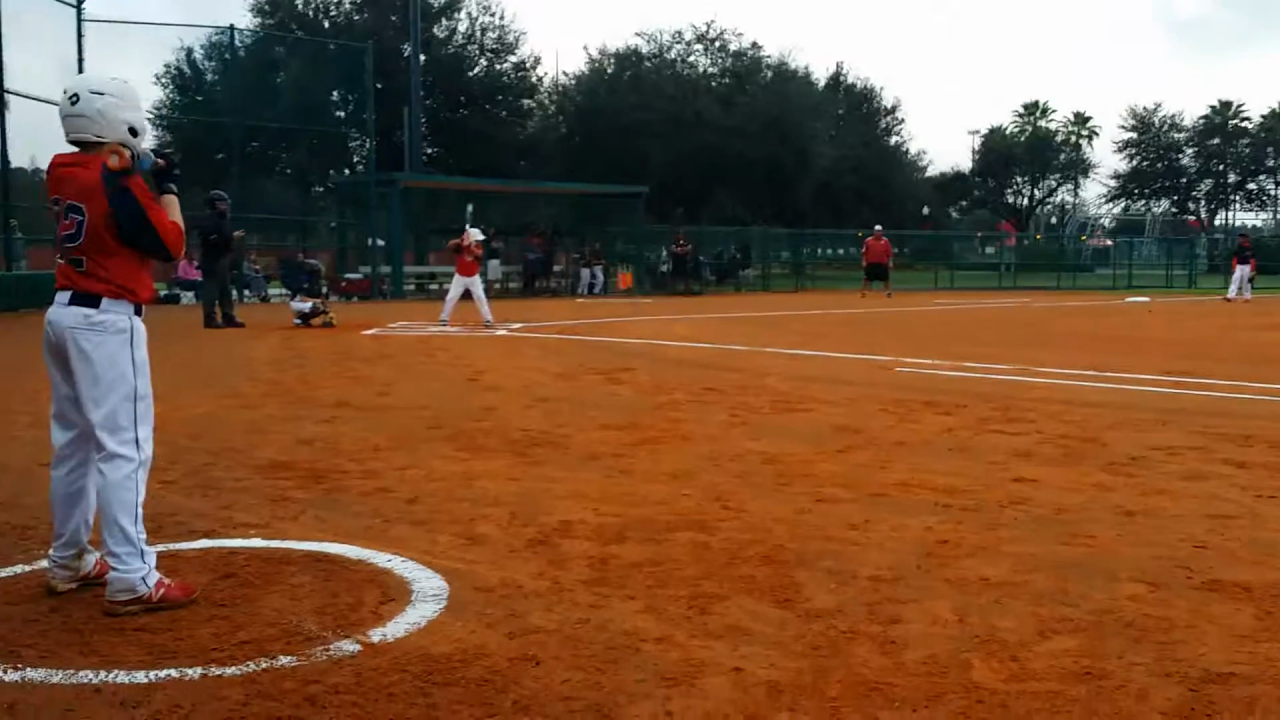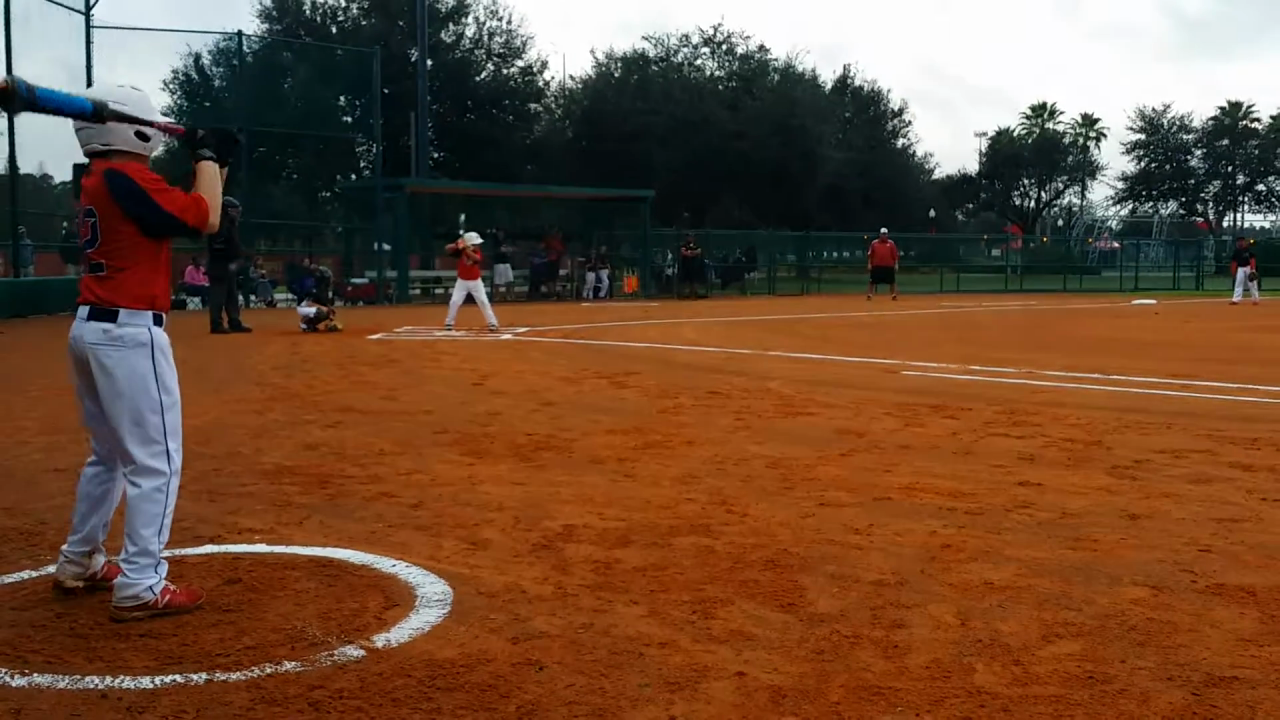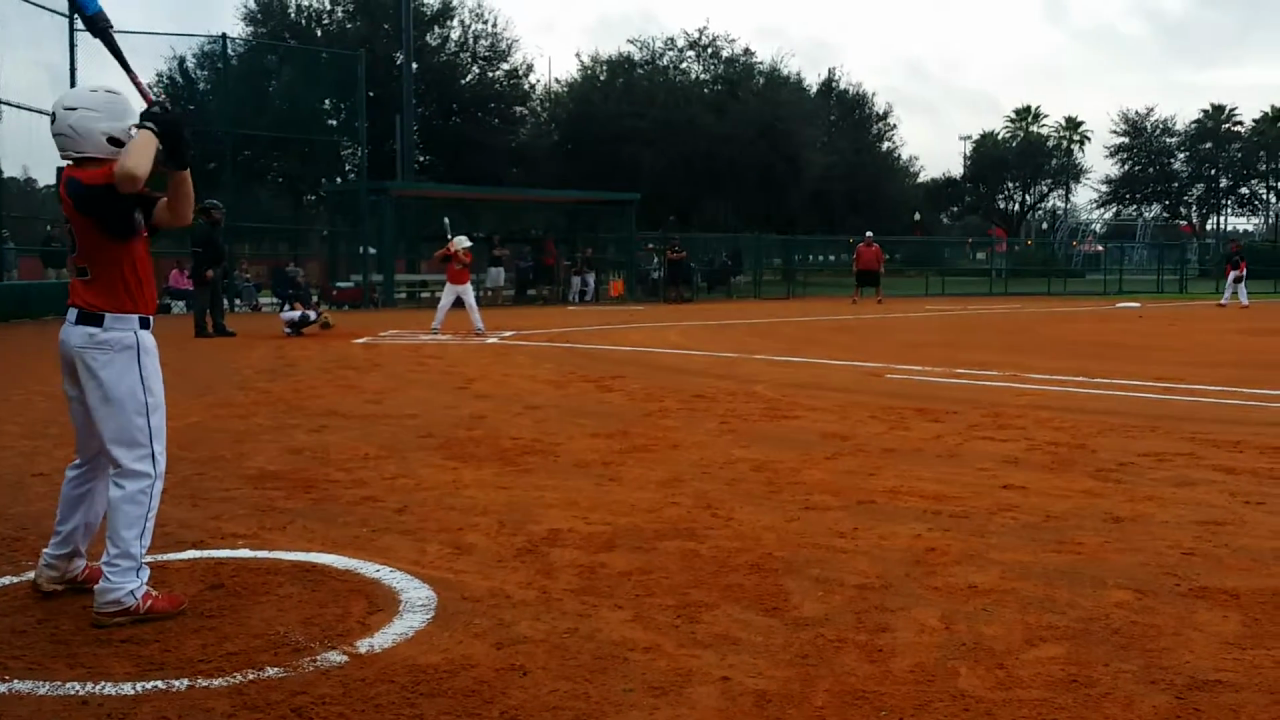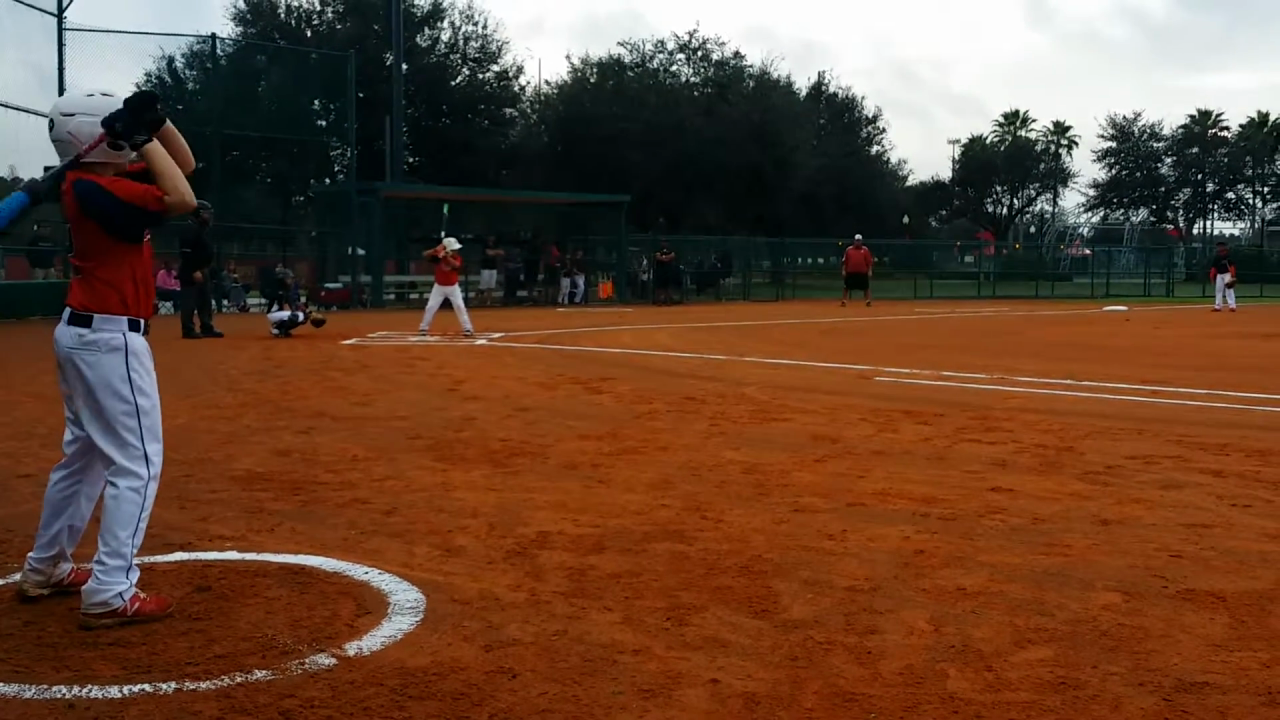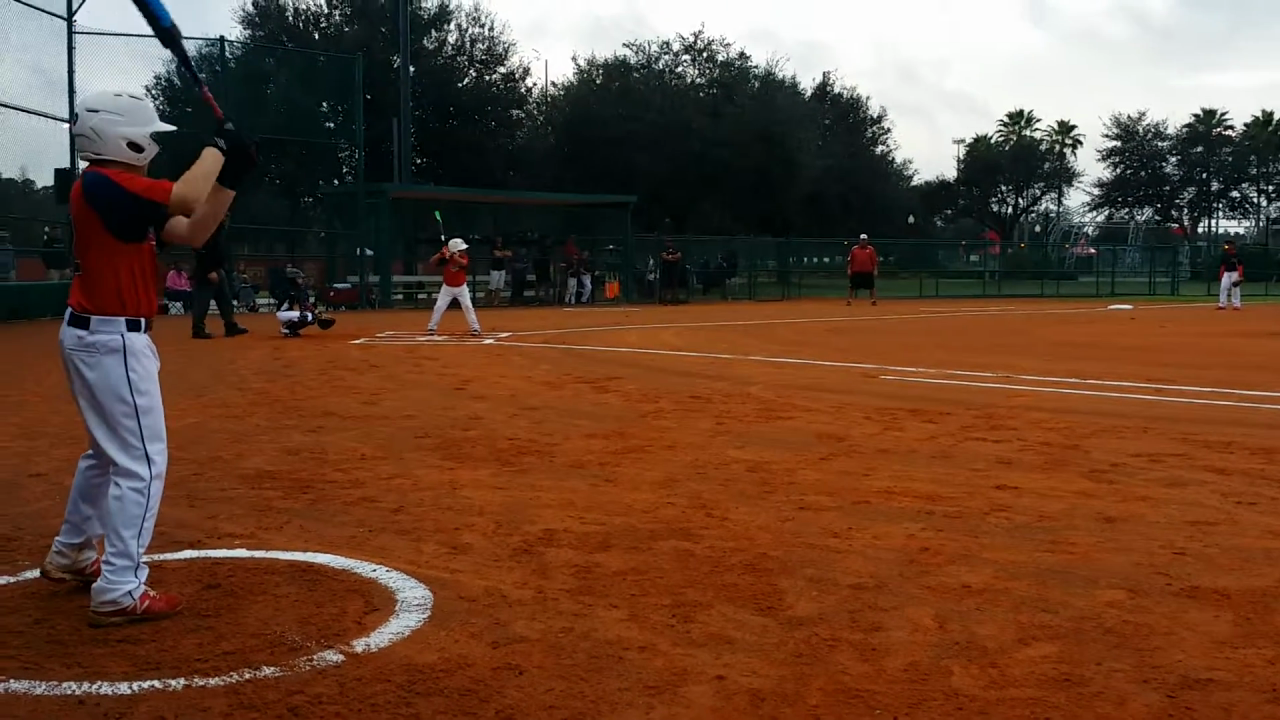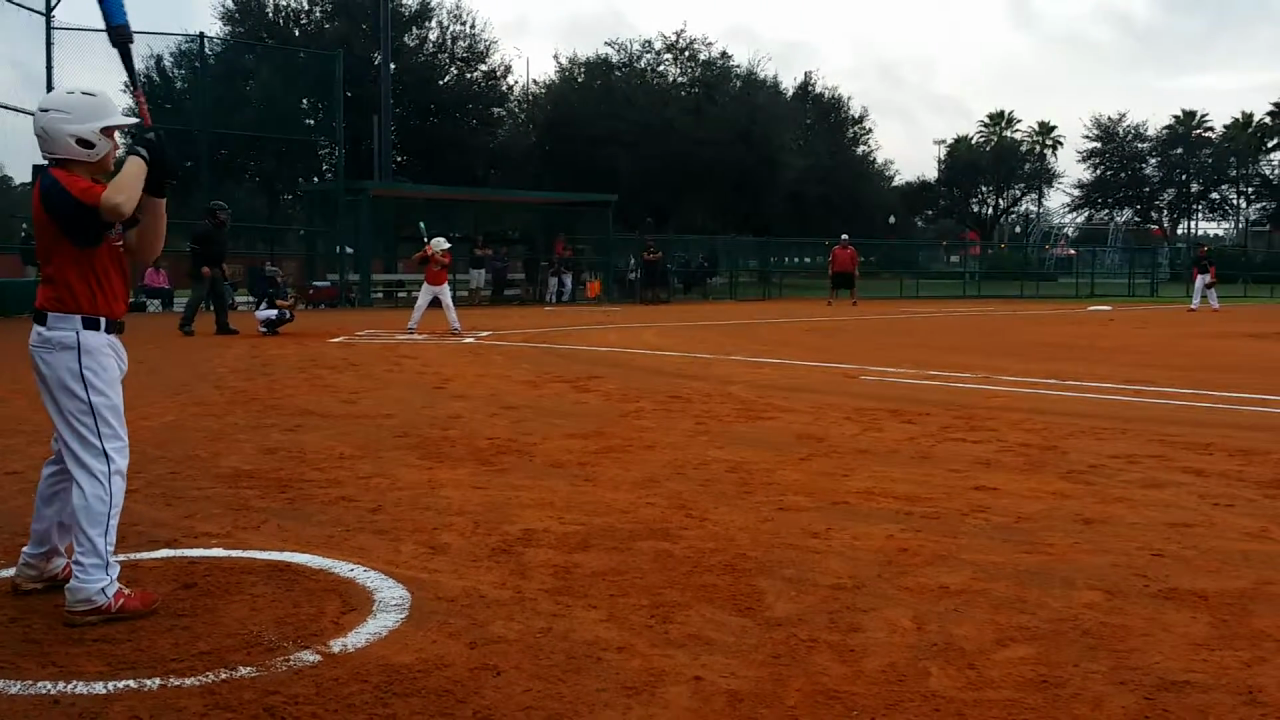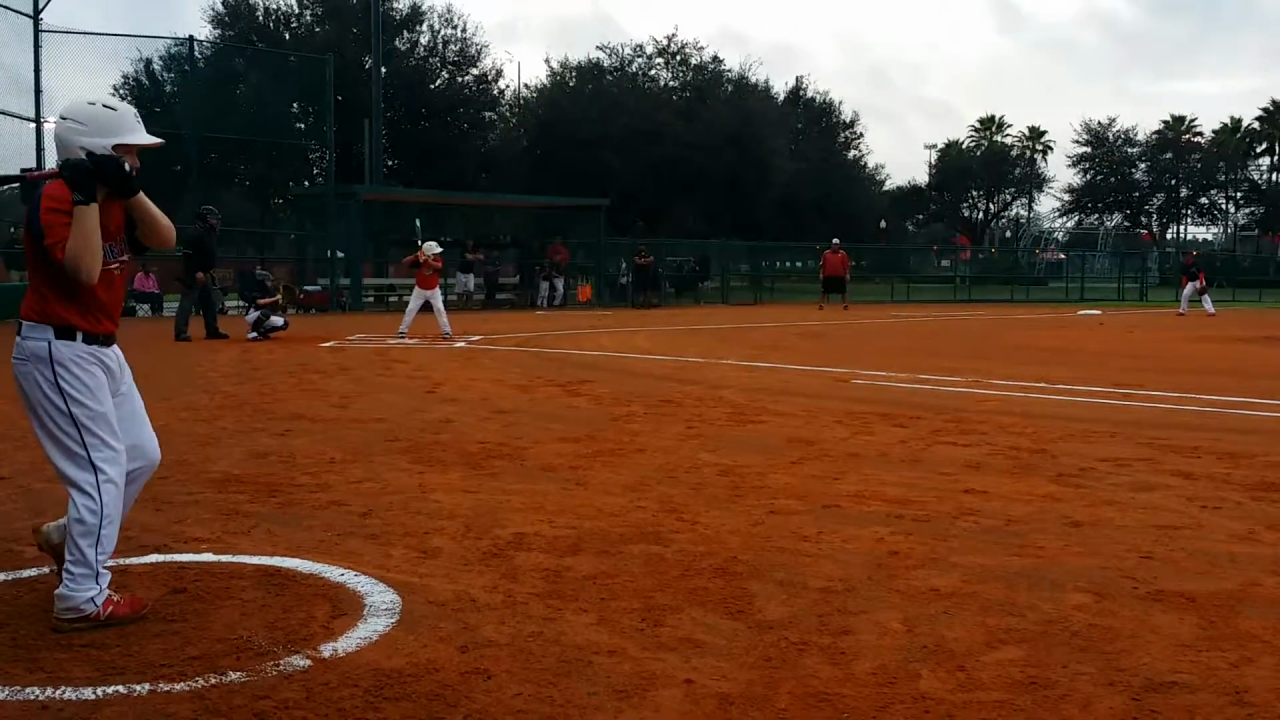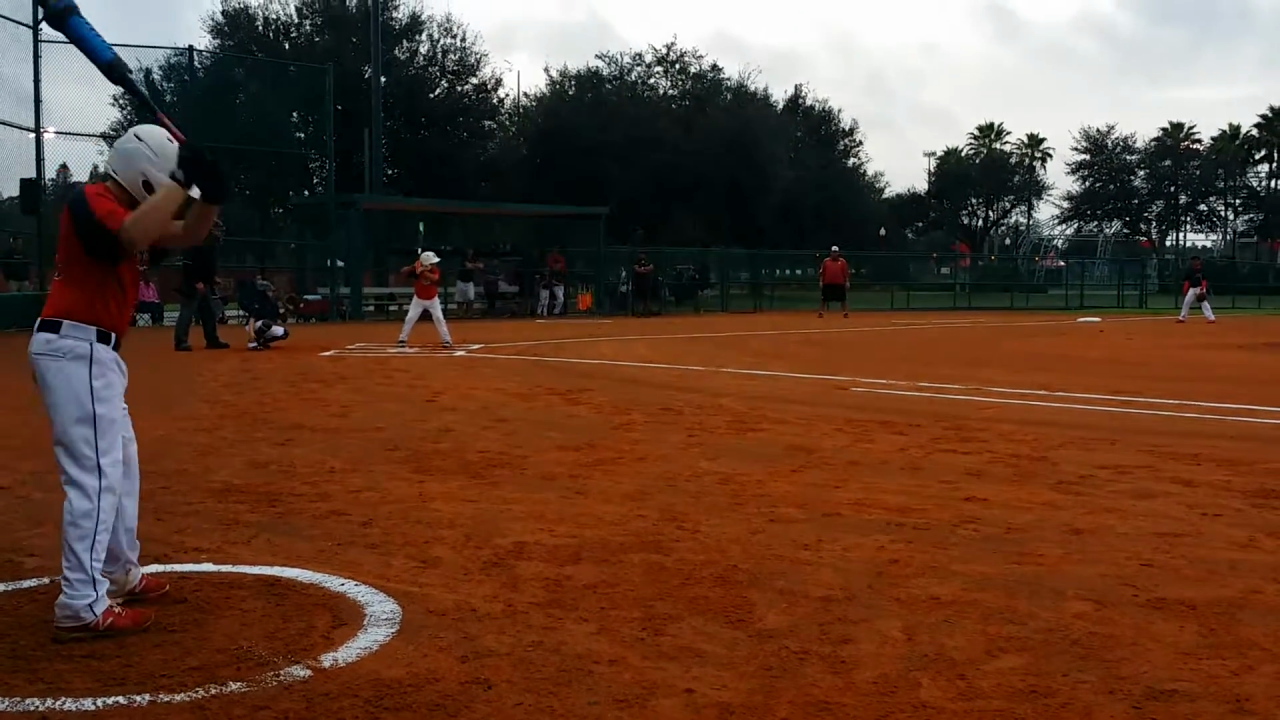
dt=0.5s
person 1, frame 1
left shoulder: (61, 170)
right shoulder: (120, 183)
right elbow: (173, 247)
left wrist: (140, 167)
right wrist: (166, 184)
left hip: (64, 314)
right hip: (108, 322)
left knee: (73, 444)
right knee: (123, 449)
left ankle: (69, 561)
right ankle: (131, 579)
person 1, frame 2
left shoulder: (100, 179)
right shoulder: (125, 178)
left elbow: (178, 208)
right elbow: (205, 219)
left wrist: (216, 161)
right wrist: (205, 156)
left hip: (90, 327)
right hip: (129, 333)
left knee: (109, 453)
right knee: (155, 460)
left ankle: (79, 562)
right ankle: (139, 587)
person 1, frame 3
left shoulder: (99, 184)
right shoulder: (84, 182)
left elbow: (178, 216)
right elbow: (130, 175)
left wrist: (178, 159)
right wrist: (149, 126)
left hip: (86, 331)
right hip: (116, 336)
left knee: (94, 455)
right knee: (139, 462)
left ankle: (61, 564)
right ankle: (121, 592)
person 1, frame 4
left shoulder: (107, 182)
right shoulder: (93, 188)
left elbow: (185, 165)
right elbow: (183, 200)
left wrist: (153, 121)
right wrist: (144, 138)
left hip: (87, 333)
right hip: (108, 338)
left knee: (83, 455)
right knee: (135, 462)
left ankle: (44, 568)
right ankle: (109, 594)
person 1, frame 5
left shoulder: (124, 193)
right shoulder: (101, 183)
left elbow: (192, 233)
right elbow: (186, 197)
left wrist: (231, 179)
right wrist: (219, 145)
left hip: (98, 334)
right hip: (112, 339)
left knee: (110, 451)
right knee: (141, 461)
left ankle: (71, 554)
right ankle: (119, 592)
person 1, frame 6
left shoulder: (90, 190)
right shoulder: (58, 185)
left elbow: (146, 251)
right elbow: (119, 206)
left wrist: (155, 189)
right wrist: (142, 154)
left hip: (91, 338)
right hip: (75, 339)
left knee: (72, 454)
right knee: (103, 460)
left ankle: (40, 562)
right ankle: (91, 591)
person 1, frame 7
left shoulder: (119, 206)
right shoulder: (53, 201)
left elbow: (165, 239)
right elbow: (86, 271)
left wrist: (125, 186)
right wrist: (87, 194)
left hip: (103, 349)
right hip: (57, 352)
left knee: (141, 455)
right knee: (101, 469)
left ankle: (70, 536)
right ankle: (82, 598)
person 1, frame 8
left shoulder: (126, 208)
right shoulder: (89, 199)
left elbow: (187, 234)
right elbow: (134, 235)
left wrist: (209, 196)
right wrist: (180, 178)
left hip: (90, 351)
right hip: (76, 349)
left knee: (118, 463)
right knee: (95, 476)
left ankle: (119, 574)
right ankle: (82, 608)
